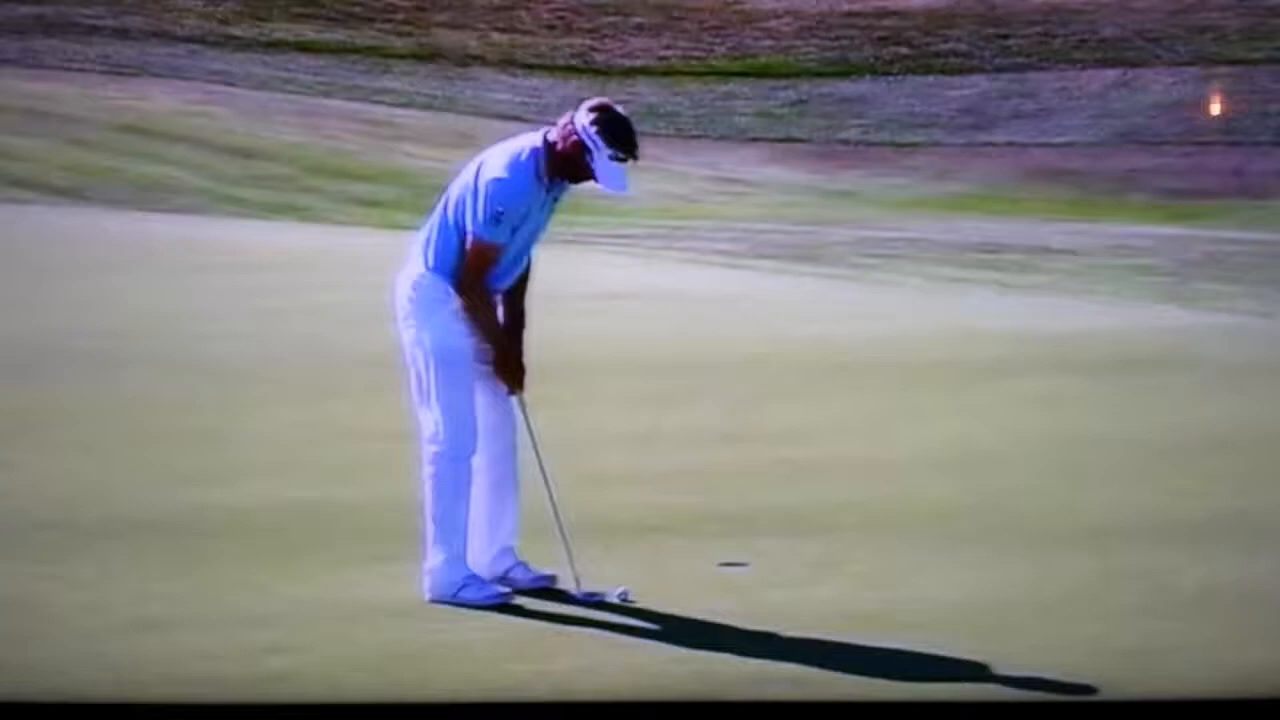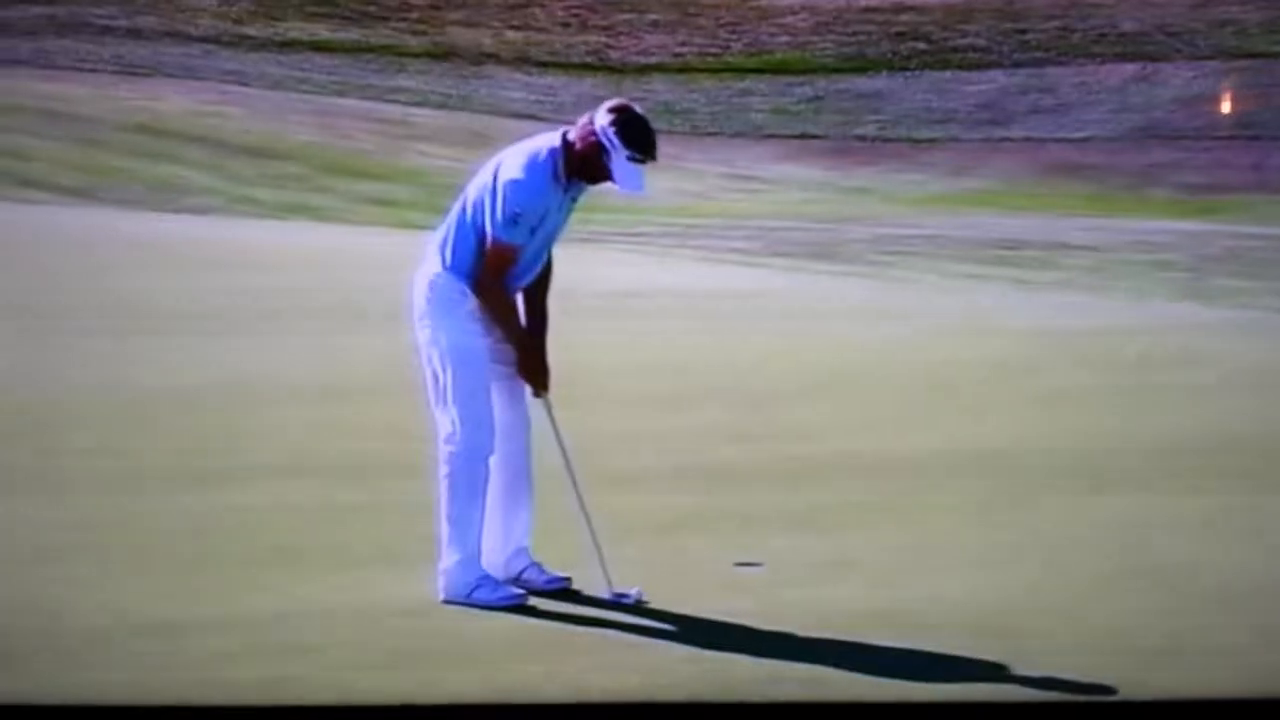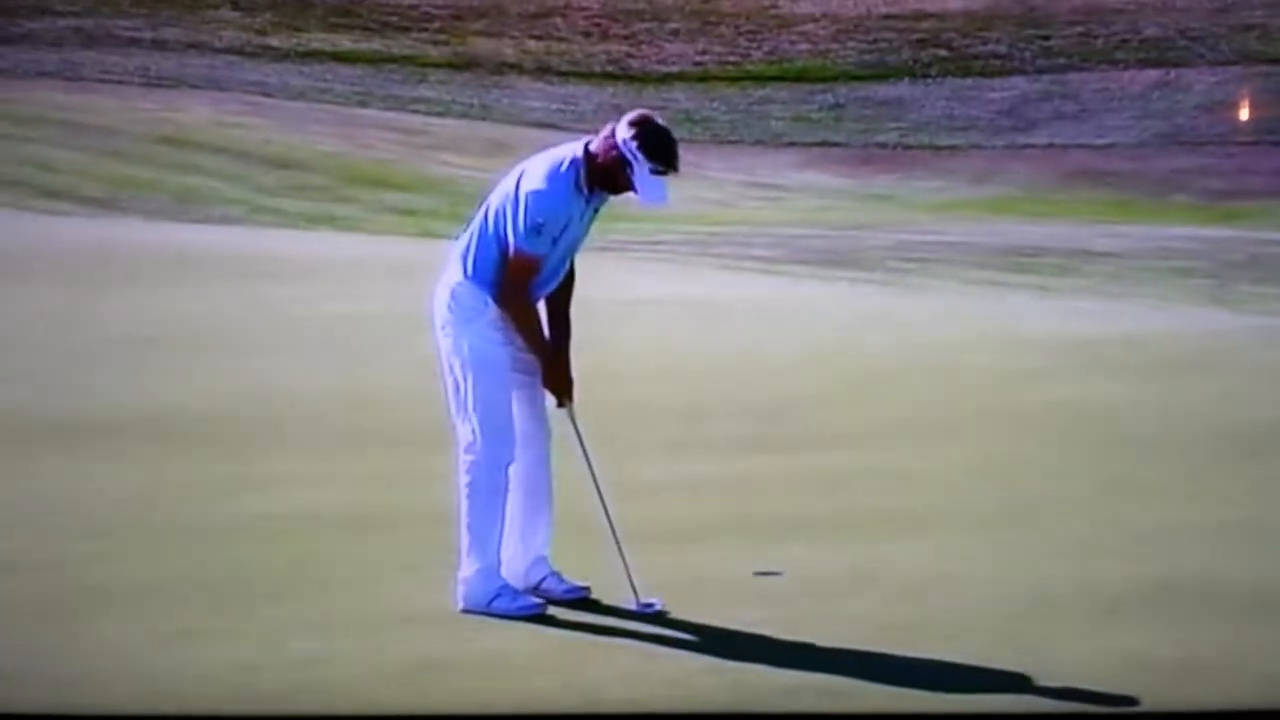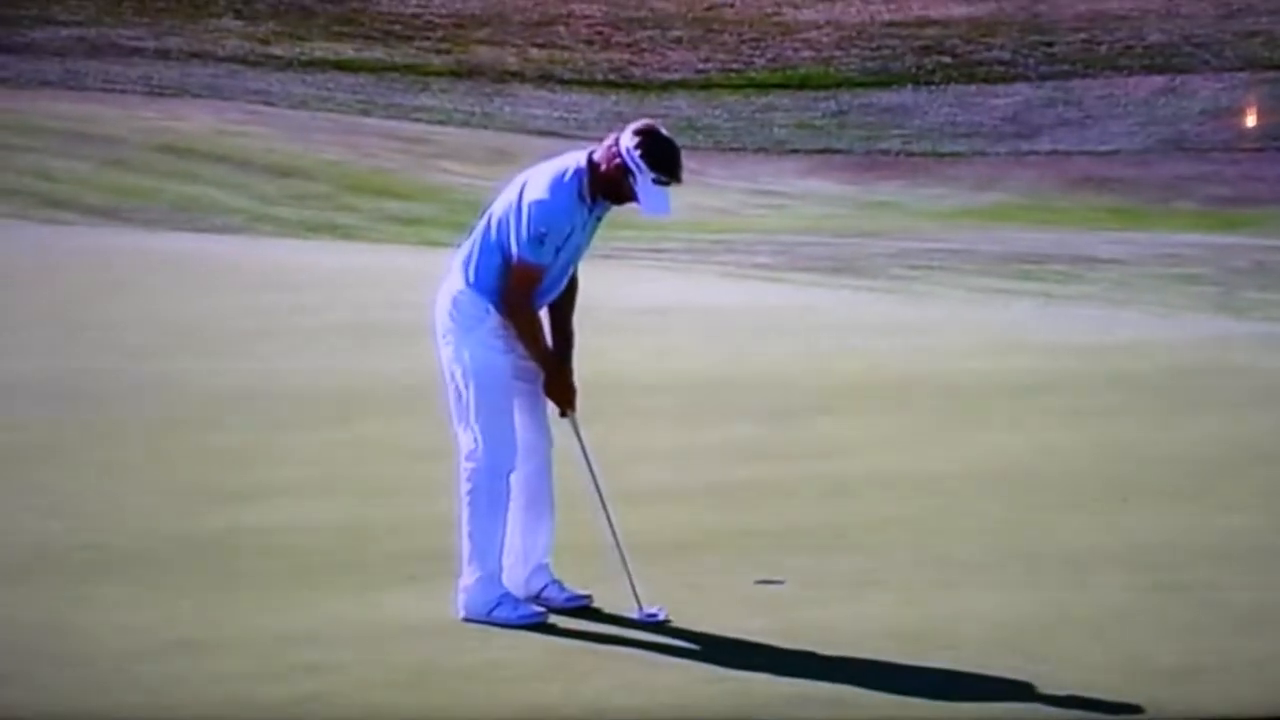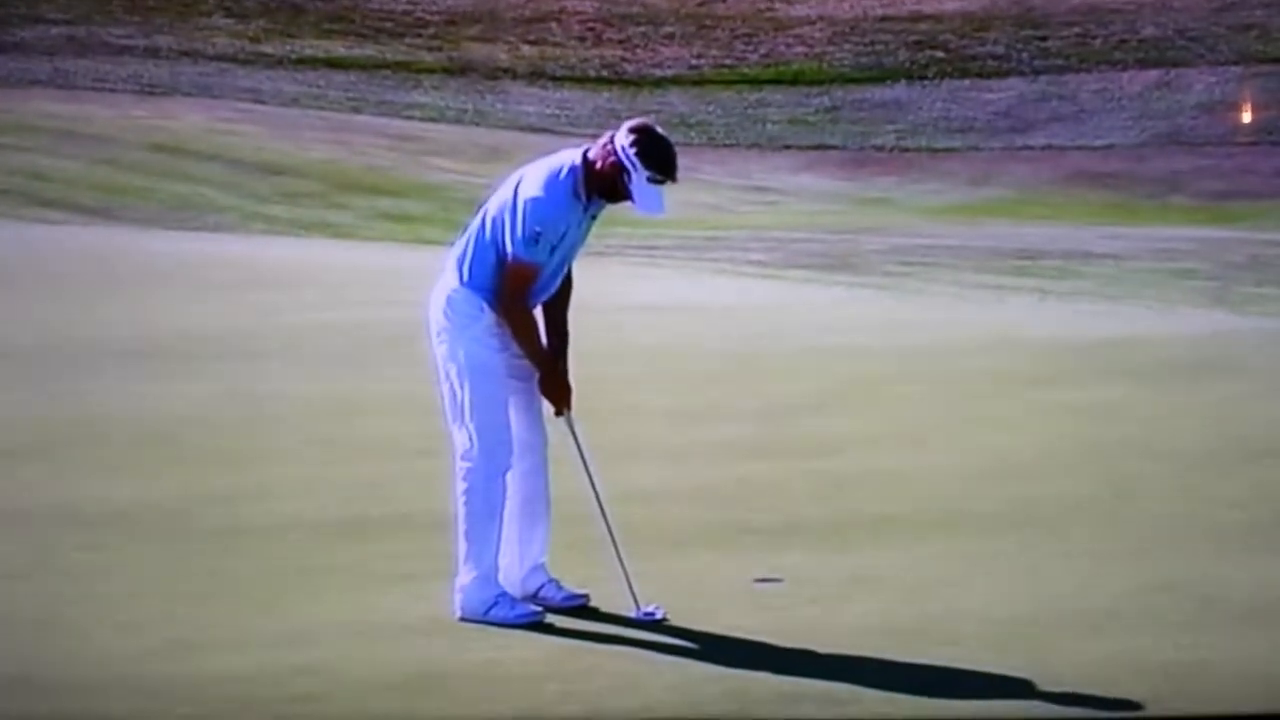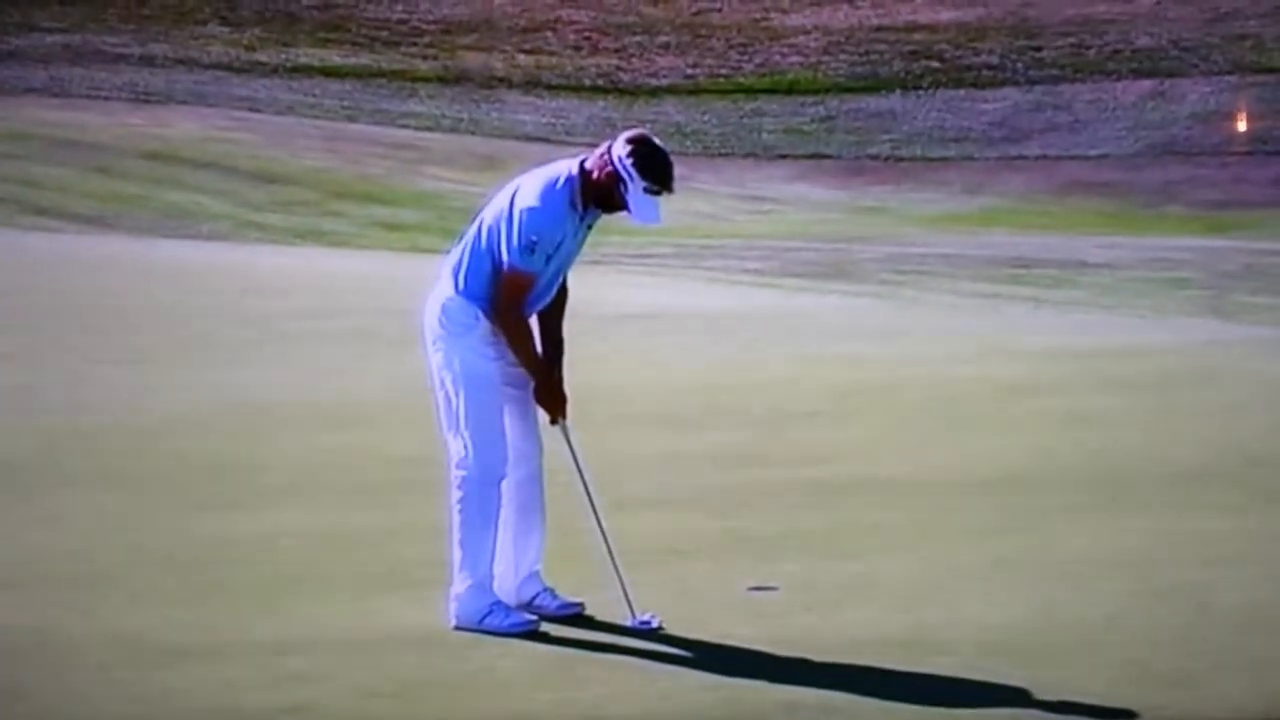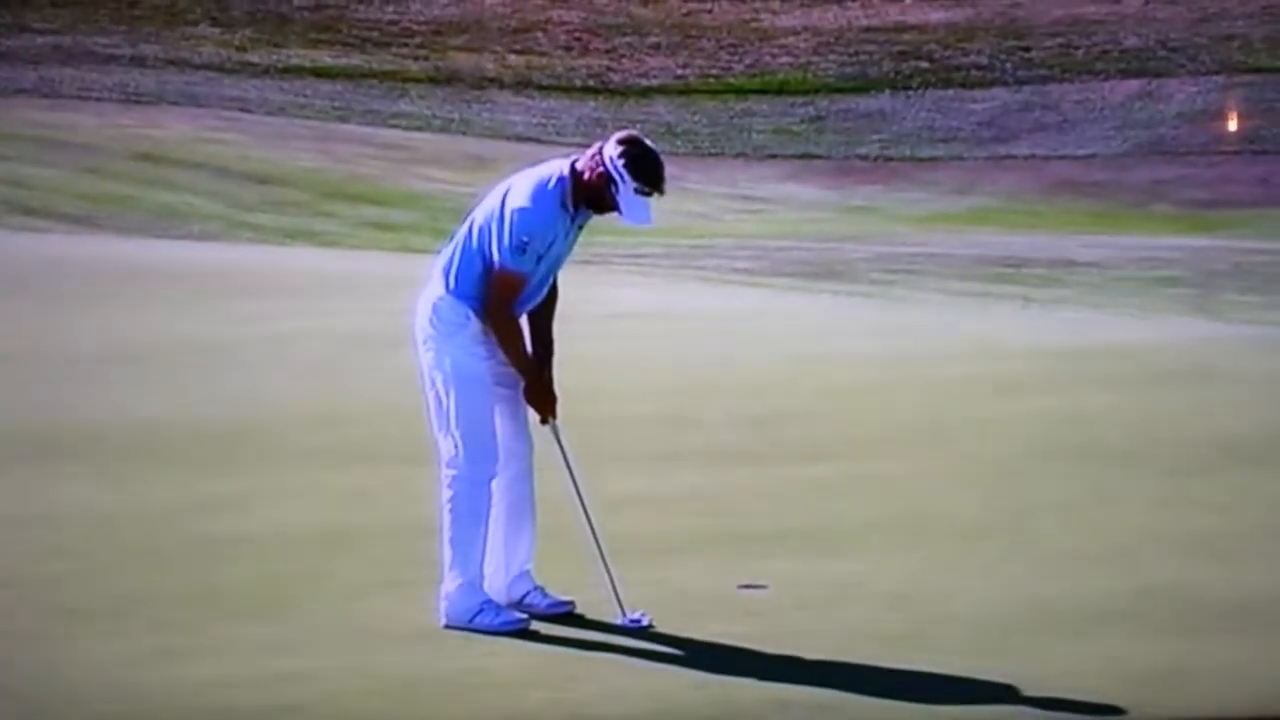
dt=0.4s
person 1, frame 1
left shoulder: (554, 173)
right shoulder: (509, 178)
right elbow: (472, 277)
left wrist: (515, 338)
right wrist: (503, 350)
left hip: (471, 299)
right hip: (437, 296)
left knee: (498, 434)
right knee: (455, 438)
left ankle: (494, 558)
right ankle: (447, 573)
person 1, frame 2
left shoulder: (571, 173)
right shoulder: (526, 179)
right elbow: (490, 280)
left wrist: (537, 341)
right wrist: (525, 350)
left hip: (487, 299)
right hip: (453, 296)
left knee: (512, 434)
right knee: (470, 438)
left ankle: (507, 559)
right ankle: (461, 574)
person 1, frame 3
left shoulder: (593, 182)
right shoulder: (548, 189)
right elbow: (514, 290)
left wrist: (562, 351)
right wrist: (550, 360)
left hip: (508, 308)
right hip: (475, 304)
left knee: (531, 442)
right knee: (491, 447)
left ankle: (527, 568)
right ankle: (480, 583)
person 1, frame 4
left shoulder: (595, 192)
right shoulder: (551, 199)
left elbow: (564, 274)
right elbow: (517, 299)
left wrist: (564, 359)
right wrist: (552, 370)
left hip: (508, 316)
right hip: (476, 313)
left knee: (533, 451)
right knee: (492, 455)
left ankle: (528, 576)
right ankle: (481, 592)
person 1, frame 5
left shoulder: (590, 190)
right shoulder: (547, 196)
right elbow: (512, 297)
left wrist: (560, 358)
right wrist: (547, 369)
left hip: (502, 315)
right hip: (470, 312)
left knee: (529, 450)
right knee: (488, 454)
left ankle: (525, 576)
right ankle: (478, 590)
person 1, frame 6
left shoulder: (587, 199)
right shoulder: (543, 205)
right elbow: (509, 306)
left wrist: (554, 365)
right wrist: (543, 378)
left hip: (498, 323)
right hip: (465, 320)
left knee: (524, 458)
right knee: (483, 463)
left ankle: (519, 584)
right ankle: (472, 599)
person 1, frame 7
left shoulder: (577, 199)
right shoulder: (535, 206)
right elbow: (499, 305)
left wrist: (544, 366)
right wrist: (532, 378)
left hip: (488, 323)
right hip: (456, 320)
left knee: (514, 457)
right knee: (473, 461)
left ankle: (510, 582)
right ankle: (462, 597)
